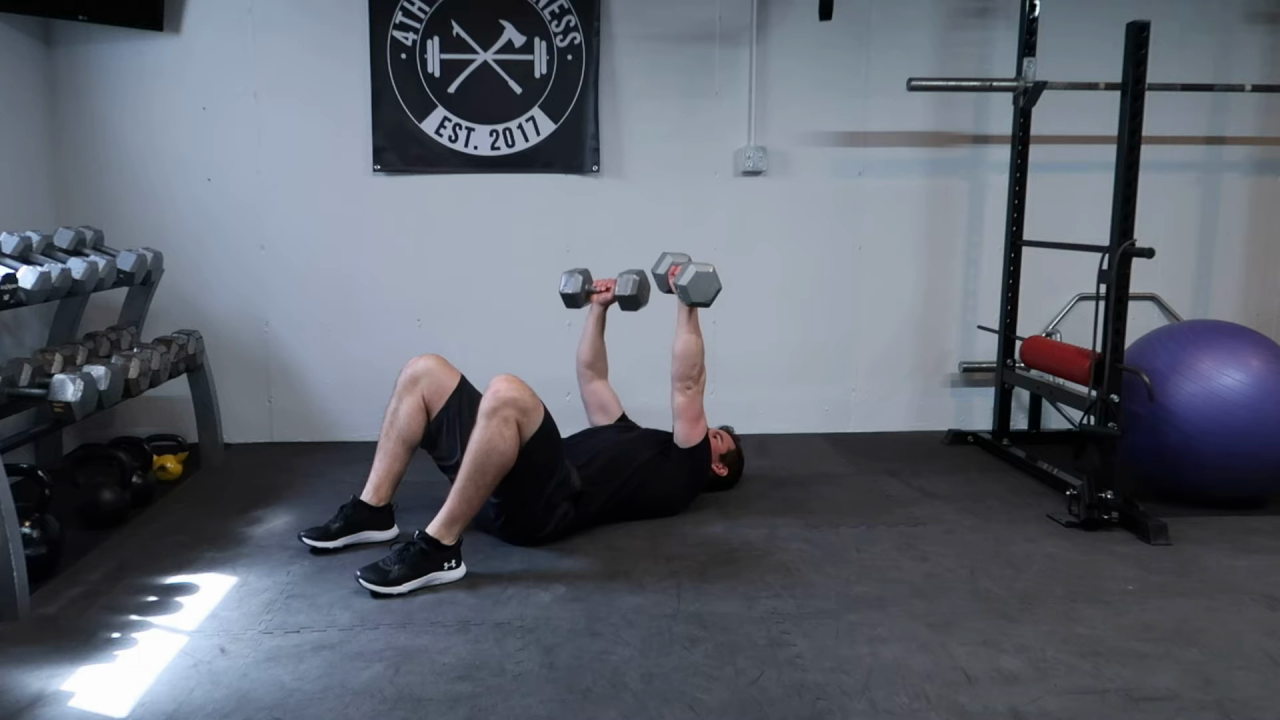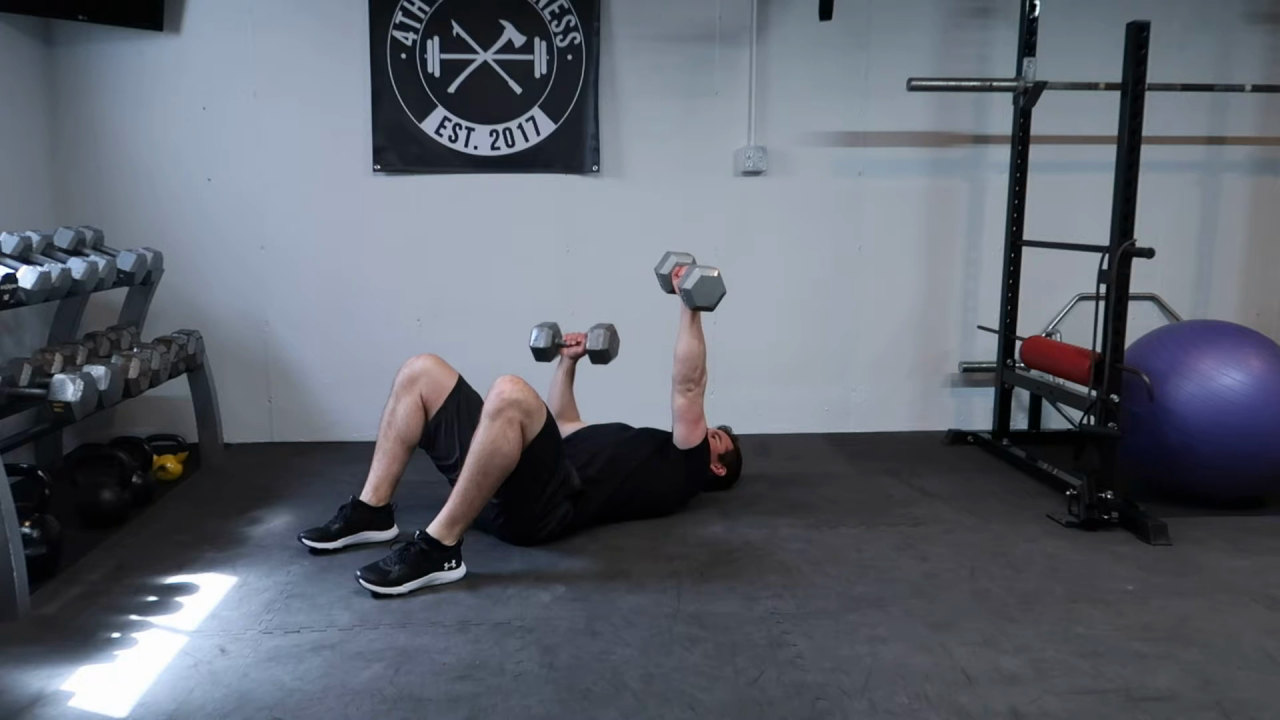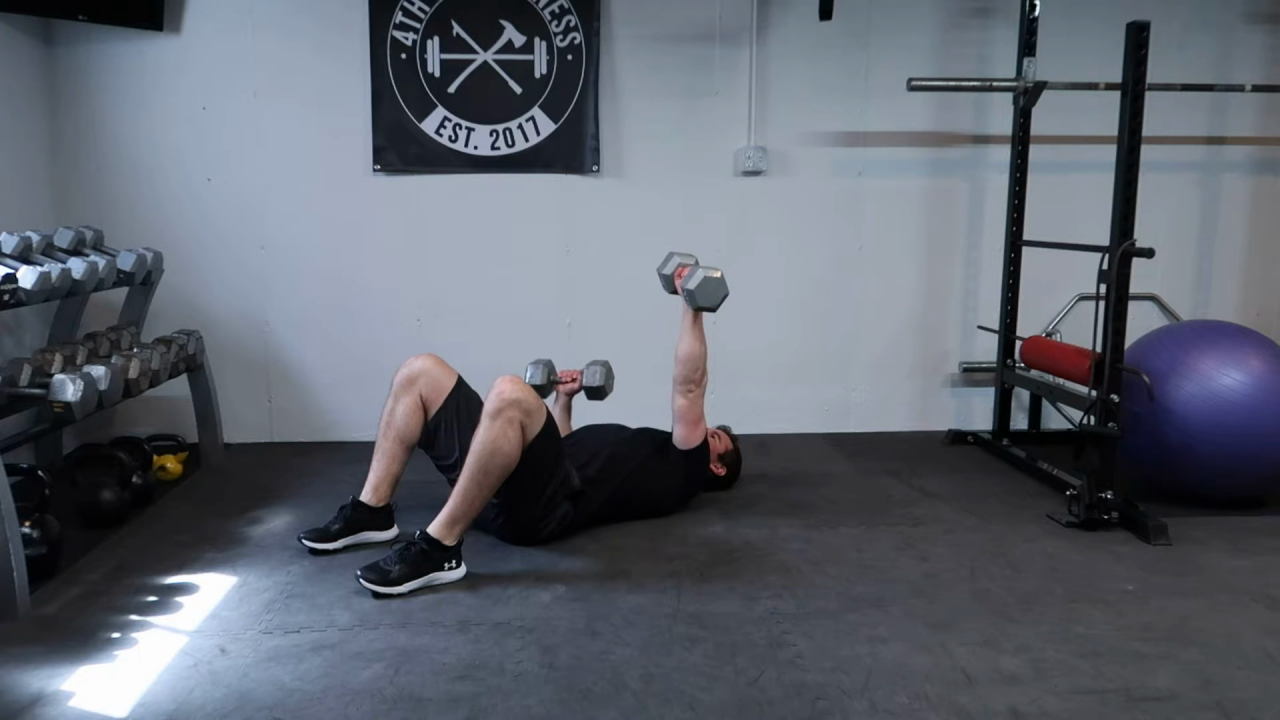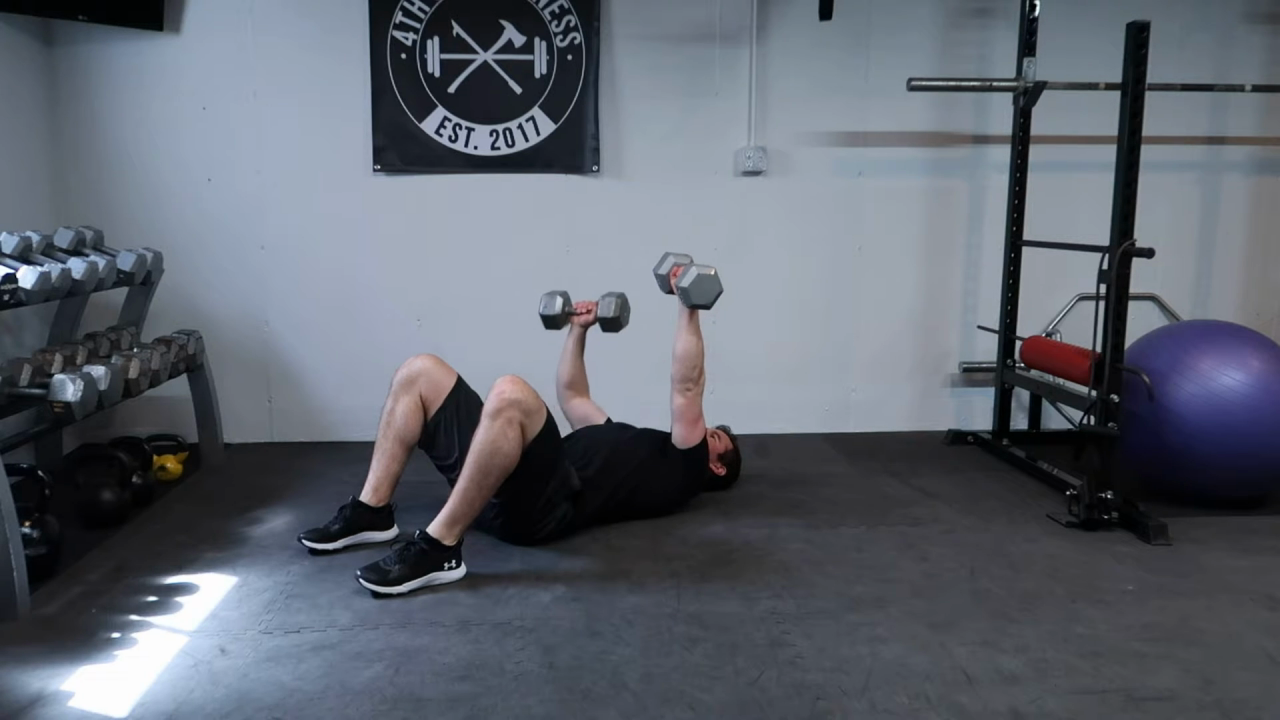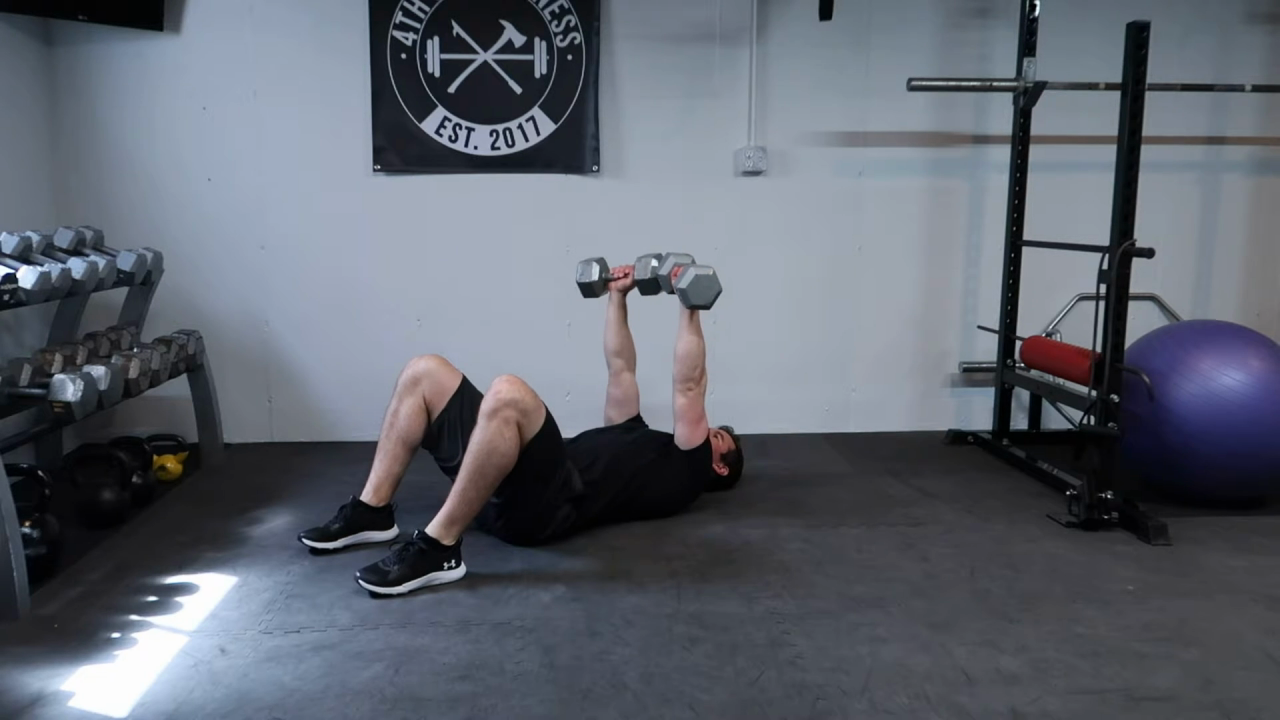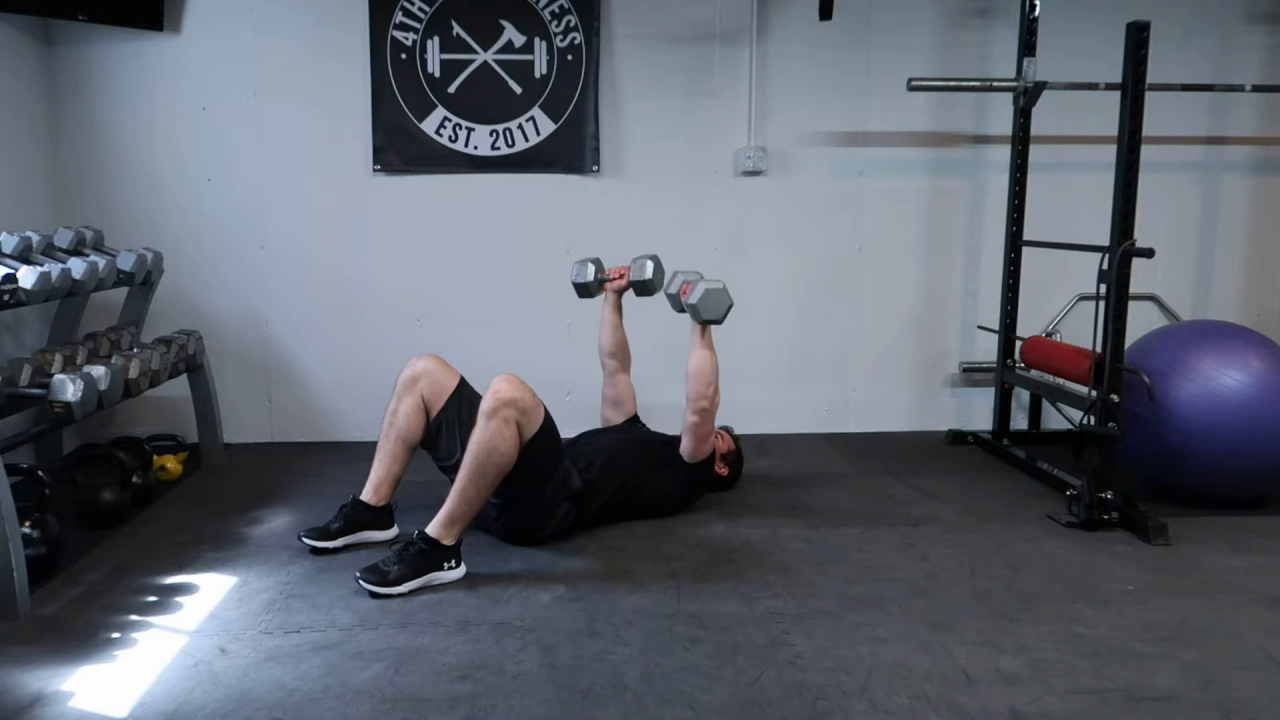
dt=0.5s
person 1, frame 1
left shoulder: (685, 469)
right shoulder: (638, 441)
left elbow: (687, 386)
right elbow: (592, 379)
left wrist: (688, 307)
right wrist: (599, 310)
left hip: (544, 502)
right hip: (503, 490)
left knee: (506, 391)
right knee: (425, 371)
left ankle: (438, 546)
right ankle: (372, 510)
person 1, frame 2
left shoulder: (682, 470)
right shoulder: (640, 446)
left elbow: (688, 389)
right elbow: (564, 423)
left wrist: (690, 307)
right wrist: (568, 364)
left hip: (543, 502)
right hip: (501, 487)
left knee: (510, 393)
right knee: (422, 371)
left ankle: (438, 546)
right ankle: (372, 511)
person 1, frame 3
left shoulder: (683, 469)
right shoulder: (641, 448)
left elbow: (688, 390)
left wrist: (692, 308)
right wrist: (563, 398)
left hip: (544, 502)
right hip: (501, 489)
left knee: (510, 392)
right knee: (421, 371)
left ankle: (438, 546)
right ankle: (372, 511)
person 1, frame 4
left shoulder: (682, 469)
right shoulder: (633, 442)
left elbow: (686, 389)
right elbow: (572, 396)
left wrist: (688, 308)
right wrist: (576, 333)
left hip: (544, 502)
right hip: (498, 488)
left knee: (510, 392)
right knee: (421, 371)
left ankle: (439, 546)
right ankle: (371, 511)
person 1, frame 5
left shoulder: (685, 470)
right shoulder: (640, 439)
left elbow: (688, 389)
right elbow: (621, 369)
left wrist: (689, 309)
right wrist: (617, 299)
left hip: (546, 503)
right hip: (503, 489)
left knee: (507, 393)
right knee: (426, 372)
left ankle: (437, 546)
right ankle: (372, 511)
person 1, frame 6
left shoulder: (686, 473)
right shoulder: (640, 439)
left elbow: (700, 406)
right elbow: (615, 370)
left wrist: (701, 328)
right wrist: (613, 300)
left hip: (545, 502)
right hip: (500, 488)
left knee: (506, 392)
right knee: (424, 372)
left ankle: (438, 546)
right ankle: (372, 510)
